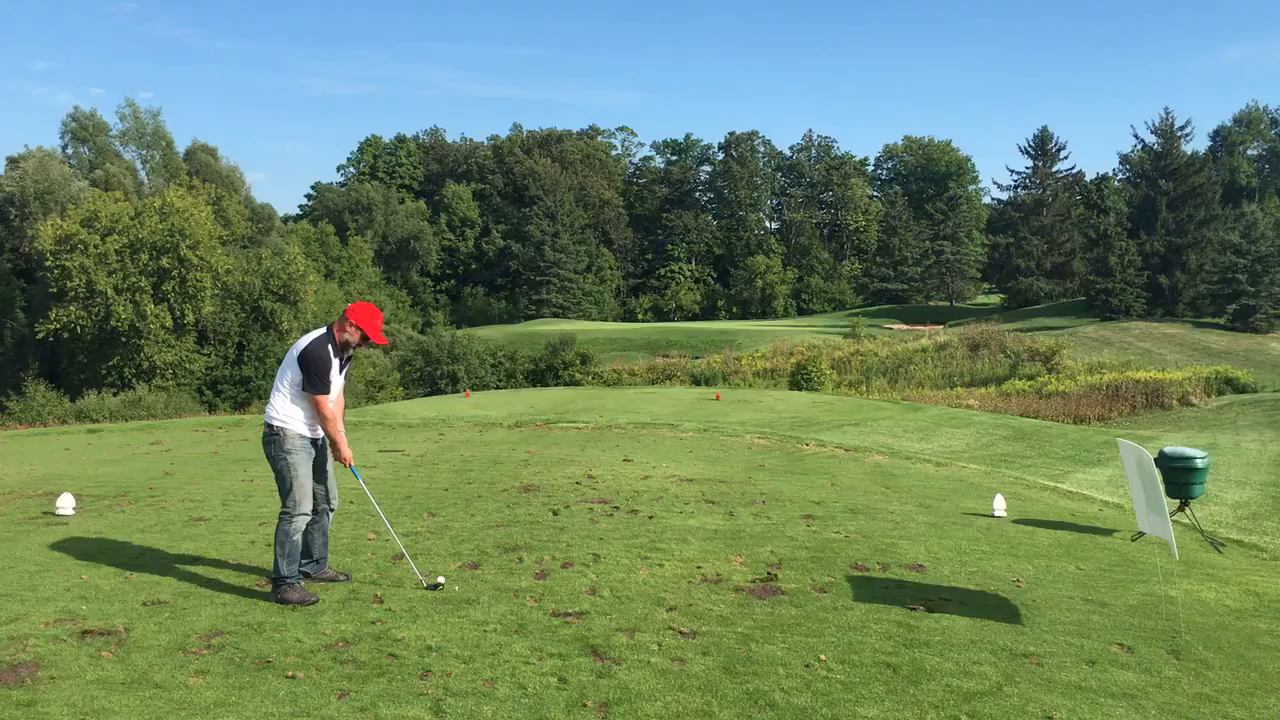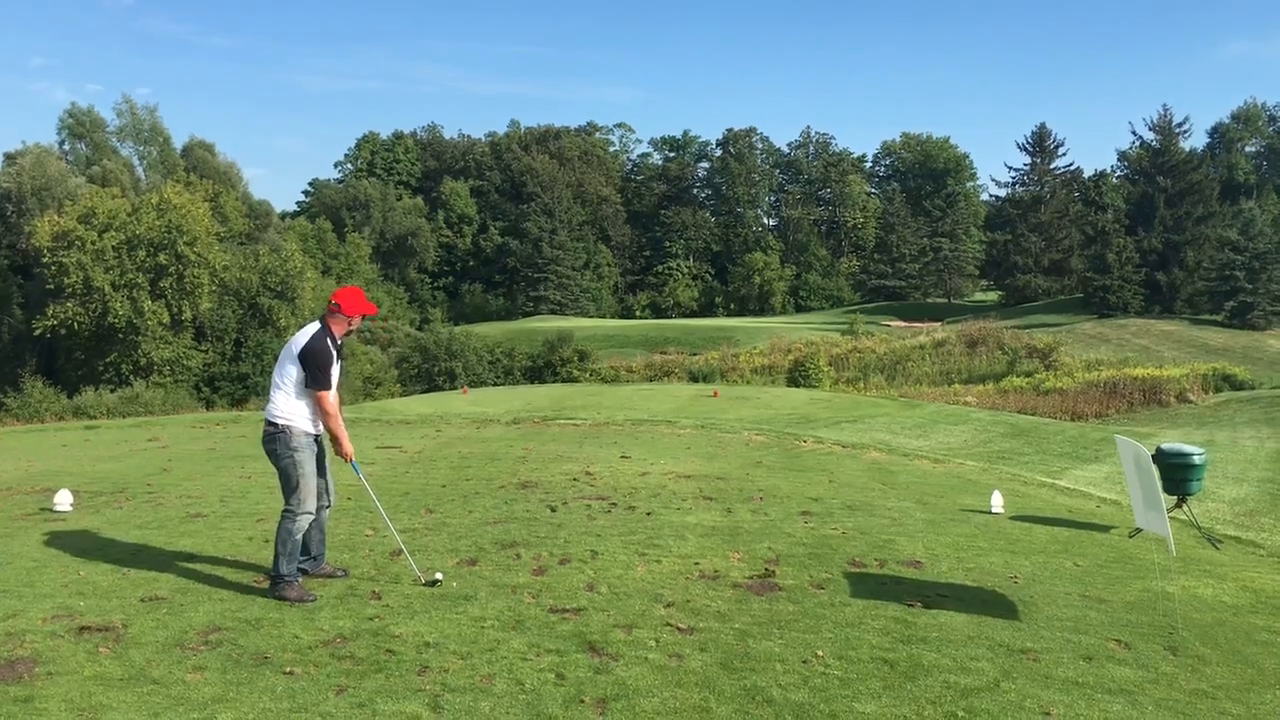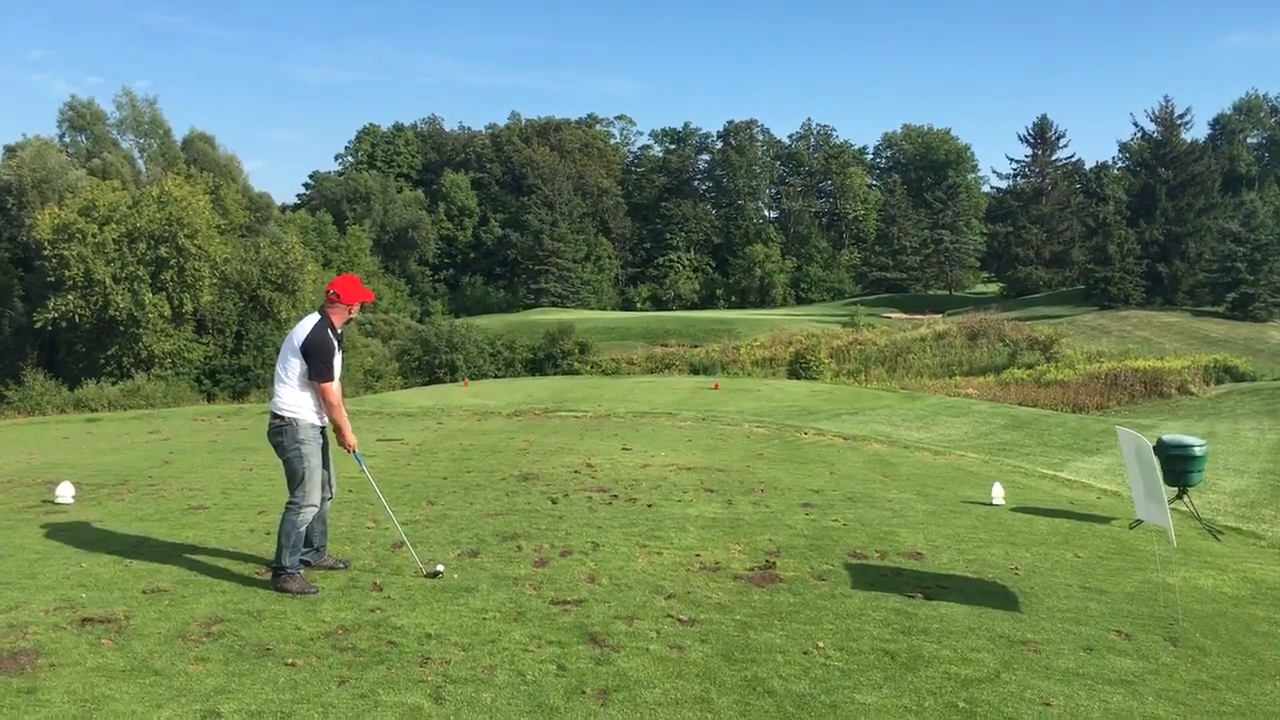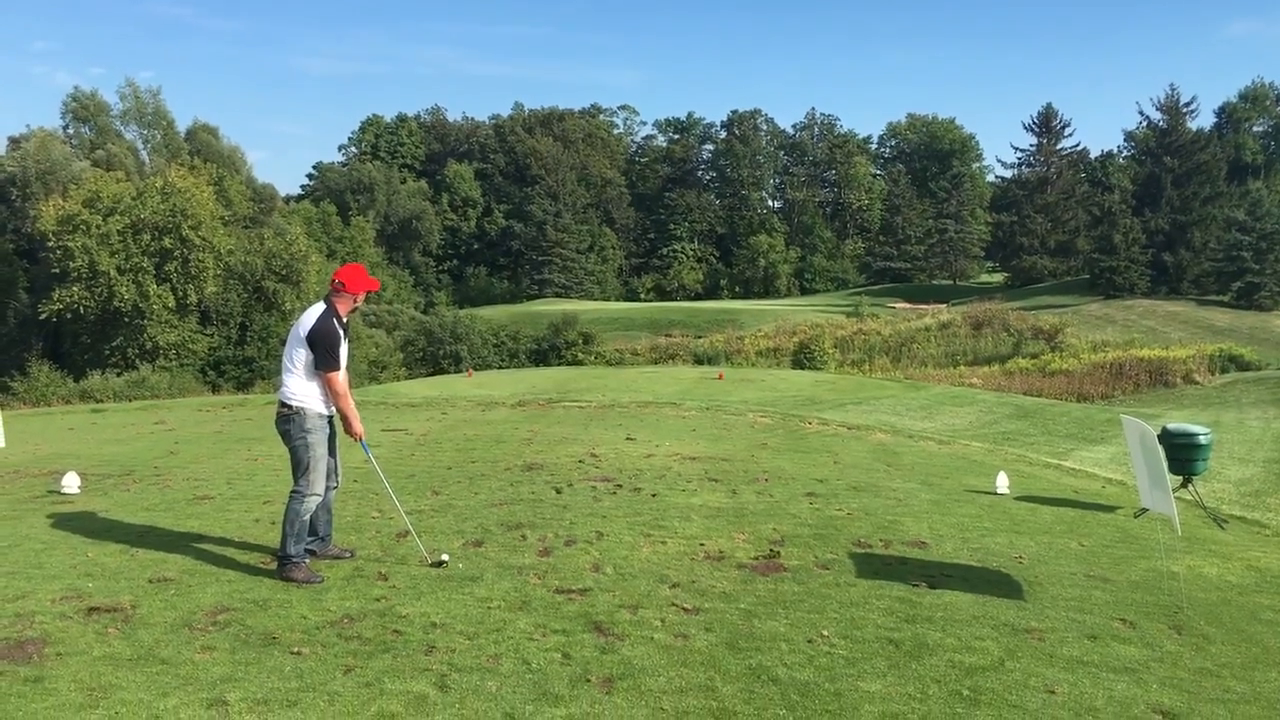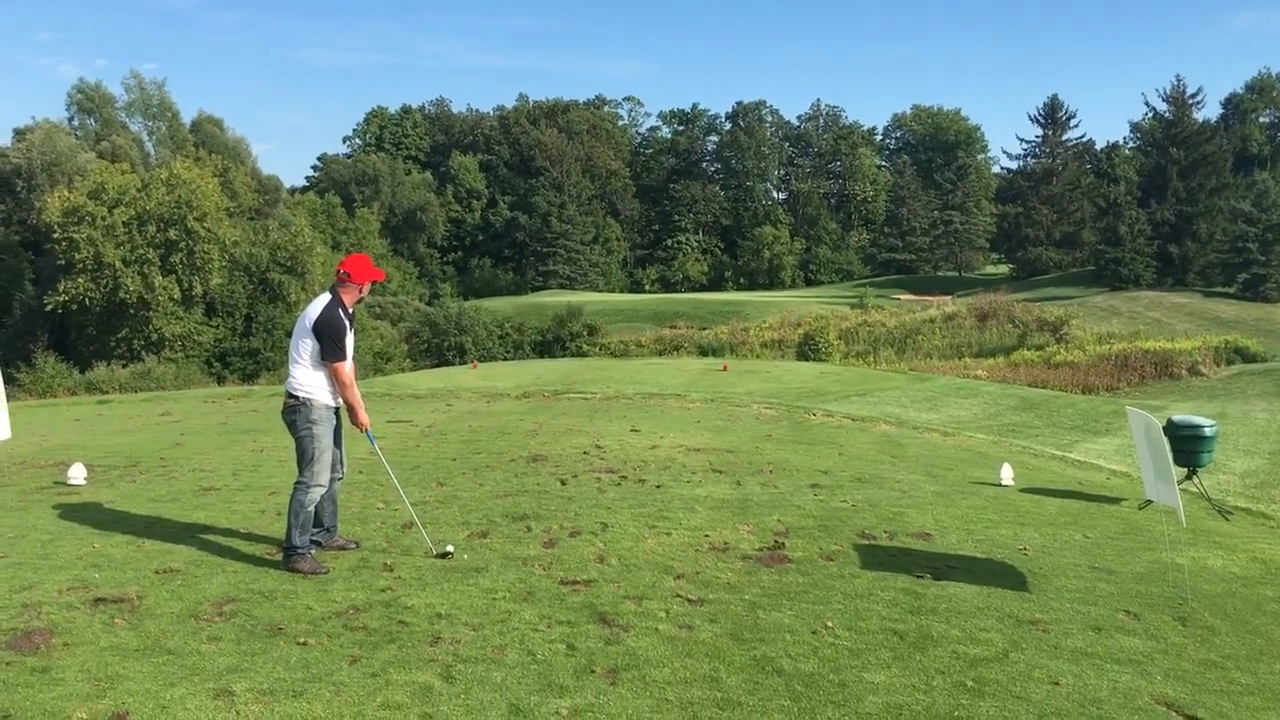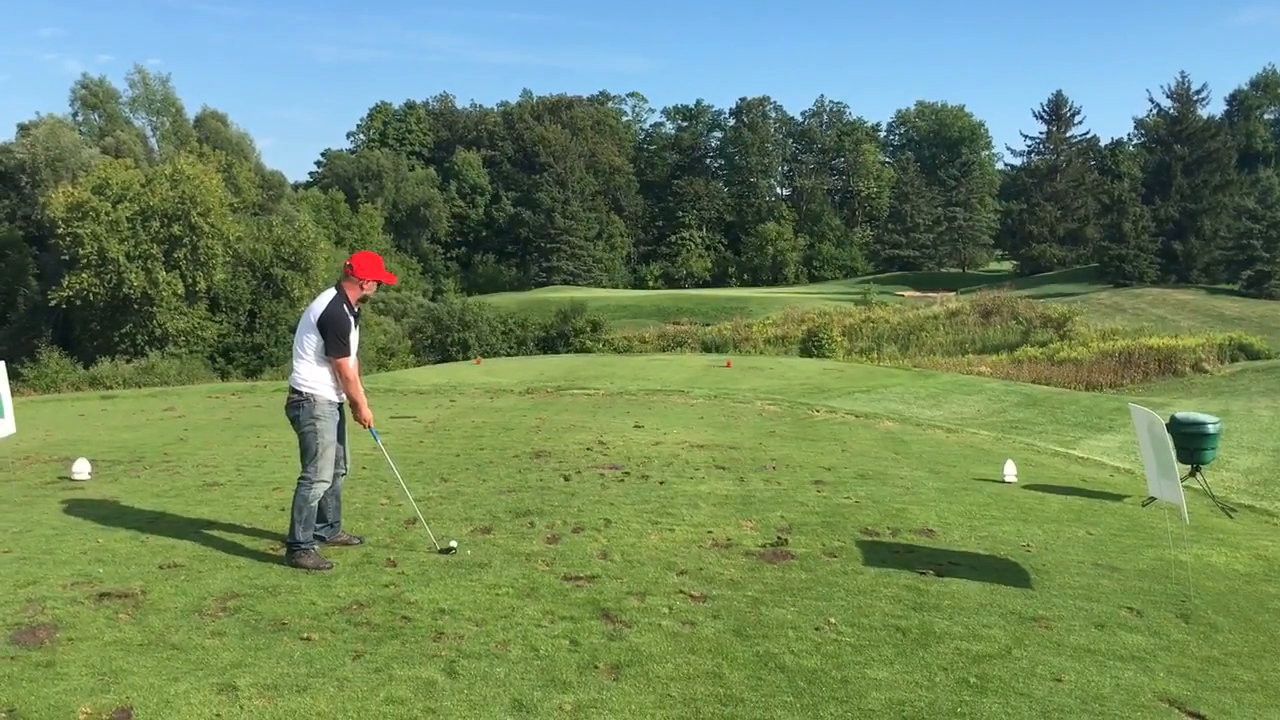
dt=0.3s
person 1, frame 1
left shoulder: (341, 350)
right shoulder: (316, 351)
left elbow: (336, 397)
right elbow: (323, 408)
left wrist: (340, 439)
right wrist: (341, 446)
left hip: (313, 436)
right hip: (287, 436)
left knee: (324, 503)
right knee: (298, 509)
left ankle: (313, 565)
right ankle: (285, 583)
person 1, frame 2
left shoulder: (331, 341)
right shoulder: (317, 346)
left elbow: (331, 393)
right elbow: (324, 404)
left wrist: (340, 433)
right wrist: (342, 440)
left hip: (308, 432)
right hip: (288, 433)
left knee: (321, 499)
right knee: (301, 507)
left ankle: (311, 561)
right ankle: (283, 581)
person 1, frame 3
left shoulder: (326, 329)
right shoulder: (319, 338)
left elbow: (333, 384)
right elbow: (327, 394)
left wrist: (342, 424)
right wrist: (345, 430)
left hip: (311, 424)
right hip: (295, 426)
left knee: (323, 492)
right knee: (306, 500)
left ankle: (312, 554)
right ankle: (285, 572)
person 1, frame 4
left shoulder: (333, 319)
right shoulder: (324, 327)
left elbow: (340, 373)
right elbow: (333, 384)
left wrist: (350, 411)
right wrist: (351, 419)
left hip: (318, 413)
right hip: (303, 415)
left knee: (328, 481)
right knee: (310, 489)
left ankle: (318, 543)
right ankle: (290, 561)
person 1, frame 5
left shoulder: (338, 309)
right shoulder: (330, 317)
left elbow: (346, 365)
right elbow: (340, 374)
left wrist: (355, 402)
right wrist: (358, 410)
left hip: (325, 404)
right hip: (310, 406)
left knee: (333, 473)
right knee: (313, 479)
left ankle: (323, 534)
right ankle: (295, 552)
person 1, frame 6
left shoulder: (345, 306)
right shoulder: (335, 313)
left elbow: (350, 361)
right elbow: (344, 370)
left wrist: (360, 400)
right wrist: (361, 406)
left hip: (328, 400)
right hip: (313, 402)
left knee: (336, 469)
right knee: (317, 475)
left ankle: (327, 530)
right ankle: (299, 548)
